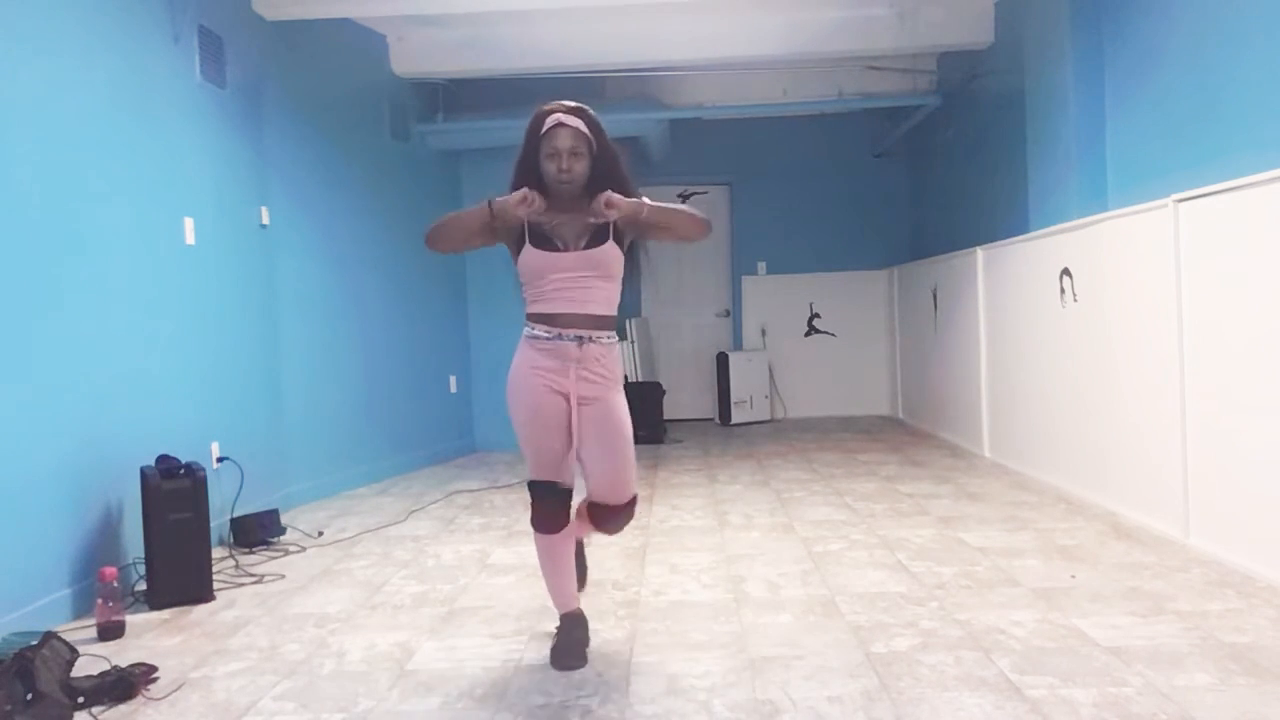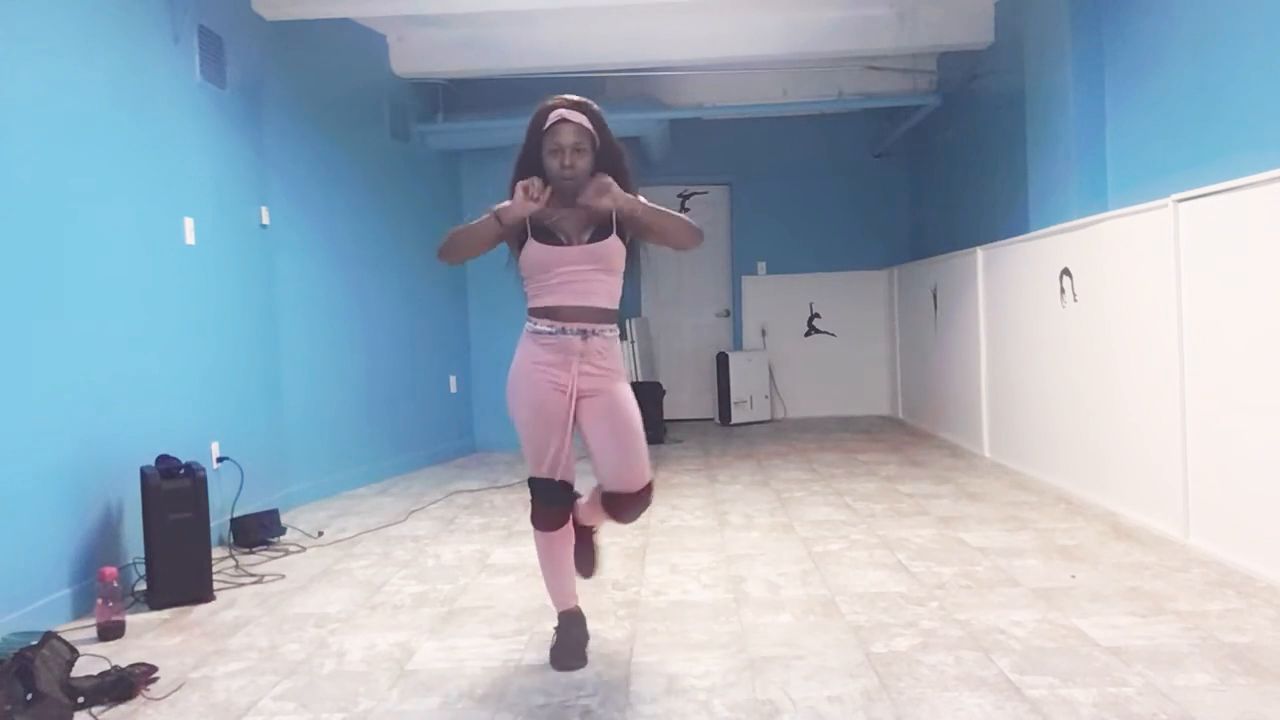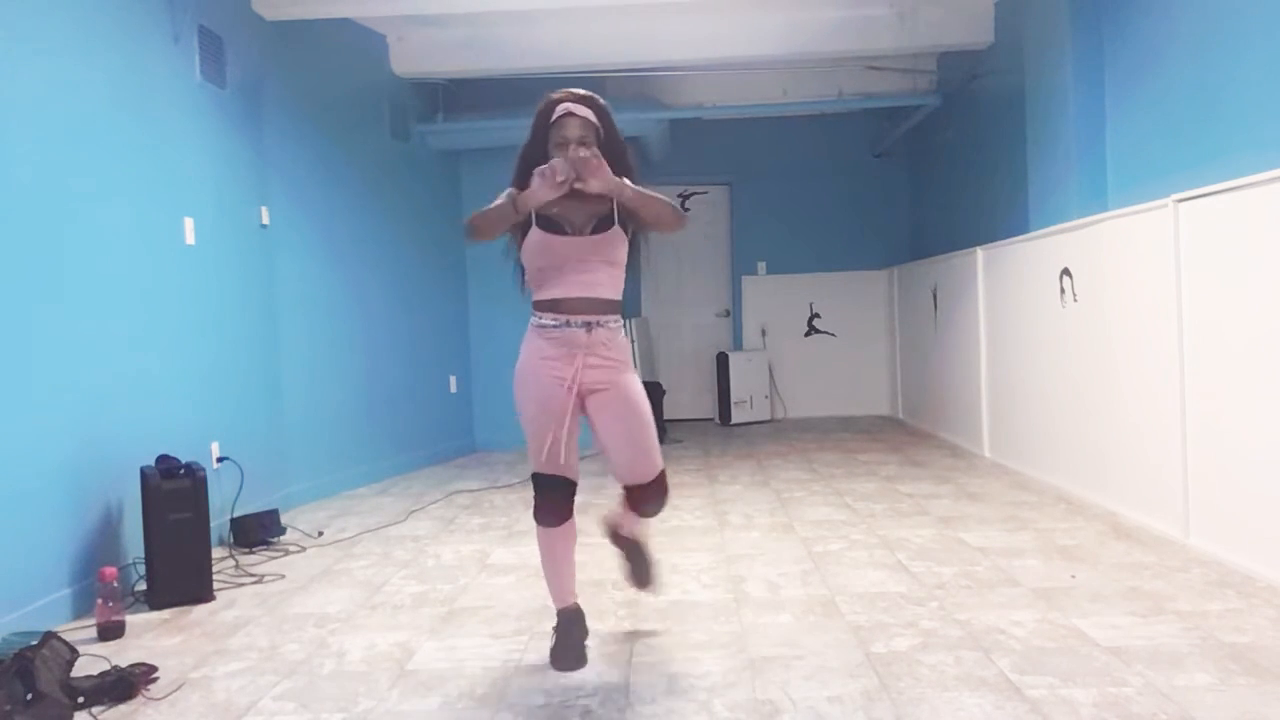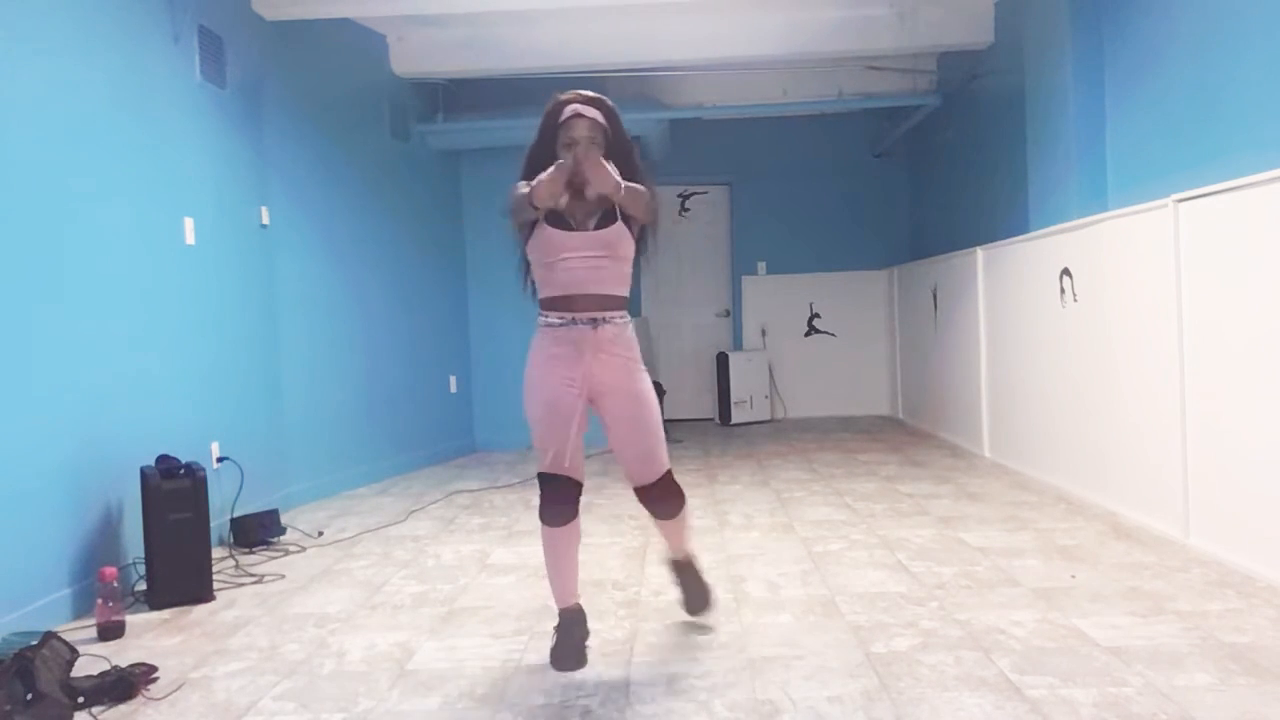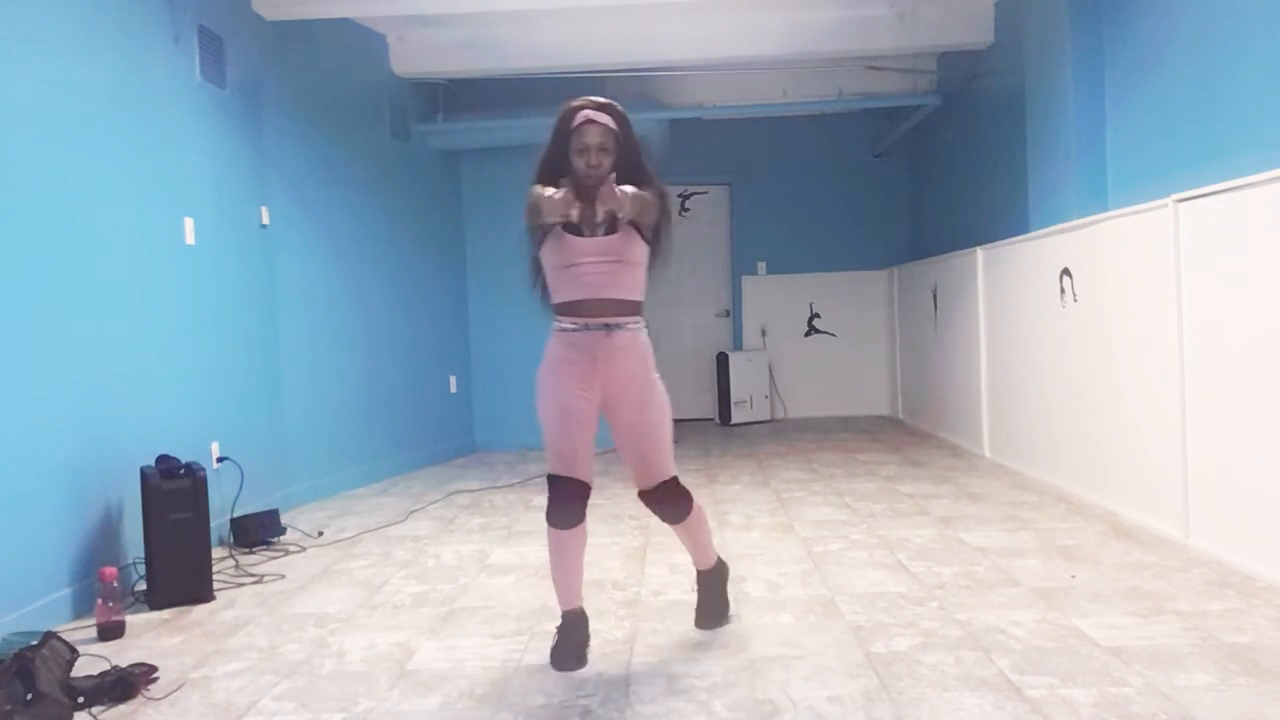
dt=0.1s
person 1, frame 1
left shoulder: (619, 217)
right shoulder: (520, 218)
left elbow: (699, 227)
right elbow: (437, 240)
left wrist: (634, 207)
right wrist: (496, 209)
left hip: (600, 364)
right hip: (537, 363)
left knee: (616, 502)
right knee: (547, 492)
left ankle: (573, 535)
right ankle: (570, 618)
person 1, frame 2
left shoulder: (621, 212)
right shoulder: (521, 213)
left elbow: (689, 236)
right elbow: (450, 251)
left wrist: (626, 202)
right wrist: (505, 215)
left hip: (602, 360)
right hip: (538, 359)
left knee: (633, 491)
right knee: (548, 489)
left ankle: (587, 518)
right ankle: (569, 617)
person 1, frame 3
left shoulder: (620, 203)
right shoulder: (526, 203)
left elbow: (672, 218)
right elbow: (477, 228)
left wrist: (615, 185)
right wrist: (527, 199)
left hip: (609, 353)
right hip: (545, 353)
left knee: (648, 484)
right knee: (552, 485)
left ankle: (624, 529)
right ankle: (568, 615)
person 1, frame 4
left shoulder: (627, 197)
right shoulder: (534, 197)
left elbow: (645, 207)
right elbow: (520, 202)
left wrist: (612, 184)
right wrist: (542, 191)
left hip: (615, 348)
right hip: (553, 350)
left knee: (653, 479)
right knee: (557, 485)
left ankle: (683, 560)
right ankle: (570, 615)
person 1, frame 5
left shoulder: (640, 201)
right shoulder: (550, 200)
left elbow: (645, 207)
right elbow: (542, 206)
left wrist: (620, 200)
right wrist: (556, 206)
left hip: (630, 352)
right hip: (567, 356)
left knee: (657, 484)
right knee: (566, 489)
left ankle: (711, 570)
right ankle: (572, 617)
